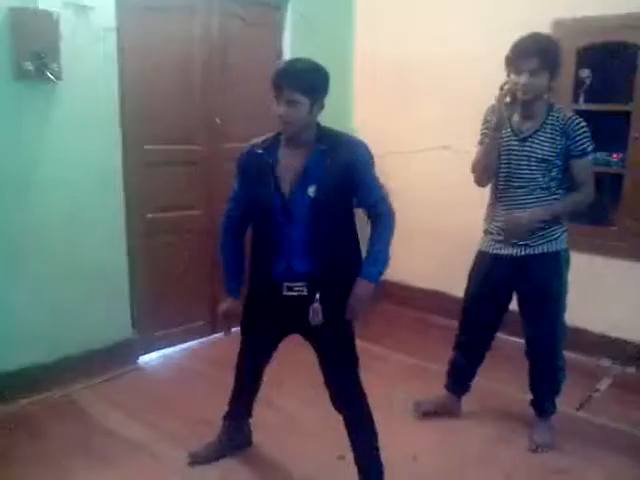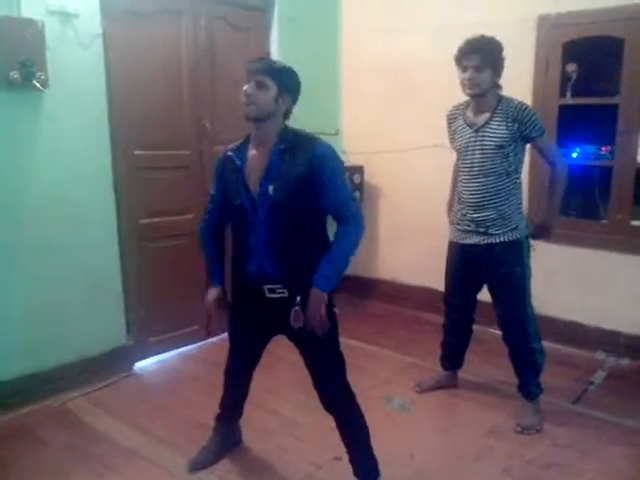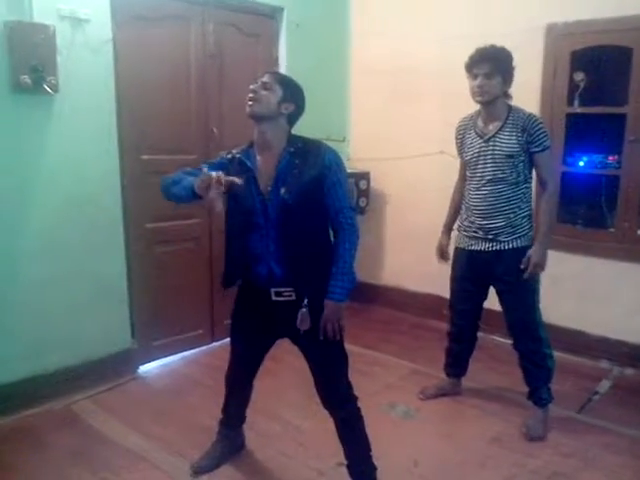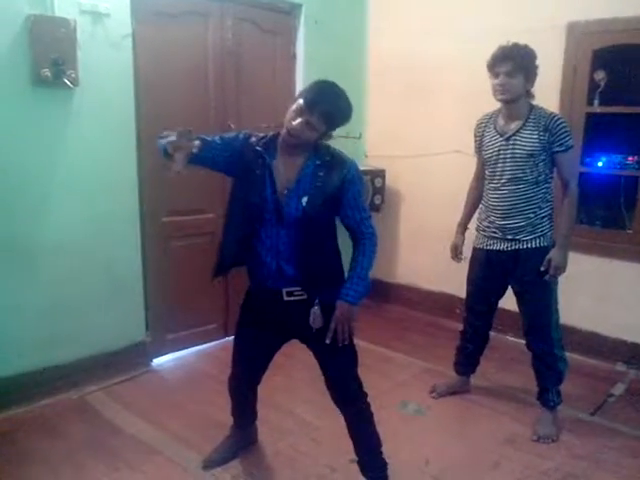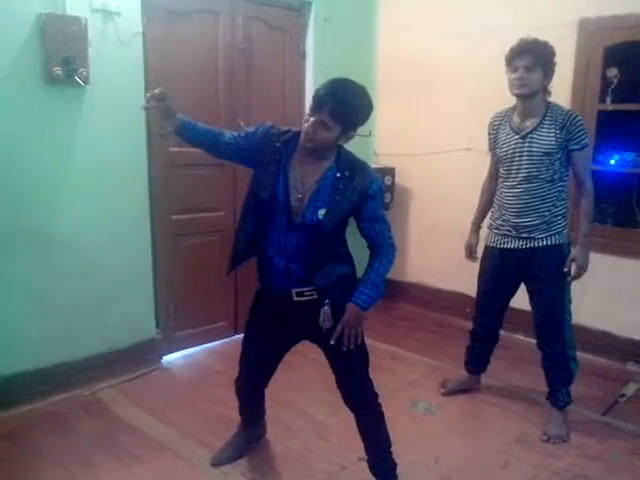
dt=1s
person 1, frame 1
left shoulder: (349, 154)
right shoulder: (255, 157)
left elbow: (382, 214)
right elbow: (234, 223)
left wrist: (368, 275)
right wrist: (231, 291)
left hip: (326, 294)
right hip: (268, 291)
left knee: (345, 389)
right knee: (249, 365)
right ankle: (235, 431)
person 1, frame 2
left shoulder: (315, 154)
right shoulder: (229, 161)
left elbow: (351, 222)
right elbow: (213, 225)
left wrist: (321, 286)
right wrist: (216, 281)
left hip: (303, 295)
right hip: (250, 295)
left knee: (334, 391)
right knee: (237, 369)
right ankle: (226, 431)
person 1, frame 3
left shoulder: (320, 160)
right shoulder: (233, 163)
left elbow: (347, 229)
right elbow: (170, 185)
left wrist: (336, 295)
right wrist: (200, 184)
left hip: (310, 299)
right hip: (255, 297)
left knee: (337, 394)
right knee: (238, 375)
right ankle: (230, 436)
person 1, frame 4
left shoulder: (341, 172)
right shoulder: (247, 151)
left elbow: (365, 237)
right elbow: (192, 146)
left wrist: (349, 298)
right wrist: (177, 144)
left hip: (319, 300)
right hip: (263, 297)
left knee: (348, 394)
right knee: (241, 378)
right ankle: (243, 430)
person 1, frame 5
left shoulder: (360, 181)
right shoulder: (271, 144)
left elbow: (384, 247)
right elbow: (221, 141)
left wrist: (361, 301)
right wrist: (175, 120)
left hip: (331, 301)
right hip: (274, 298)
left knee: (360, 396)
right knee: (248, 380)
right ankle: (251, 429)
person 2, frame 1
left shoulder: (569, 126)
right shoulder: (495, 116)
left elbow: (584, 193)
right elbow: (482, 177)
left wrist: (536, 215)
right wrist: (498, 124)
left hip: (545, 253)
right hip: (495, 247)
left knee: (544, 339)
right knee: (473, 326)
left ankle: (543, 414)
right ankle: (452, 396)
person 2, frame 2
left shoulder: (518, 114)
right shoulder: (454, 117)
left elbow: (557, 164)
left wrist: (548, 217)
left hip: (506, 239)
right hip: (462, 237)
left knee: (516, 319)
right knee: (456, 310)
left ankle: (531, 396)
right ankle: (449, 372)
person 2, frame 3
left shoulder: (528, 125)
right shoulder: (464, 128)
left elbow: (549, 186)
left wrist: (540, 243)
right wrist: (446, 230)
left hip: (513, 247)
right hip: (469, 245)
left knee: (526, 328)
right knee: (461, 318)
left ankle: (540, 403)
right ankle: (453, 379)
person 2, frame 4
left shoulder: (551, 125)
right shoulder: (484, 126)
left elbow: (570, 188)
left wrist: (561, 245)
right wrist: (461, 227)
left hip: (533, 247)
right hip: (488, 244)
left knee: (541, 329)
right knee: (475, 316)
left ankle: (549, 405)
right ankle: (462, 376)
person 2, frame 5
left shoulder: (567, 123)
right shoulder: (498, 123)
left elbow: (584, 185)
left wrist: (582, 243)
right wrist: (475, 227)
left hip: (548, 246)
right hip: (500, 242)
left knee: (553, 328)
right knee: (485, 314)
left ankle: (559, 405)
right ankle: (472, 374)
